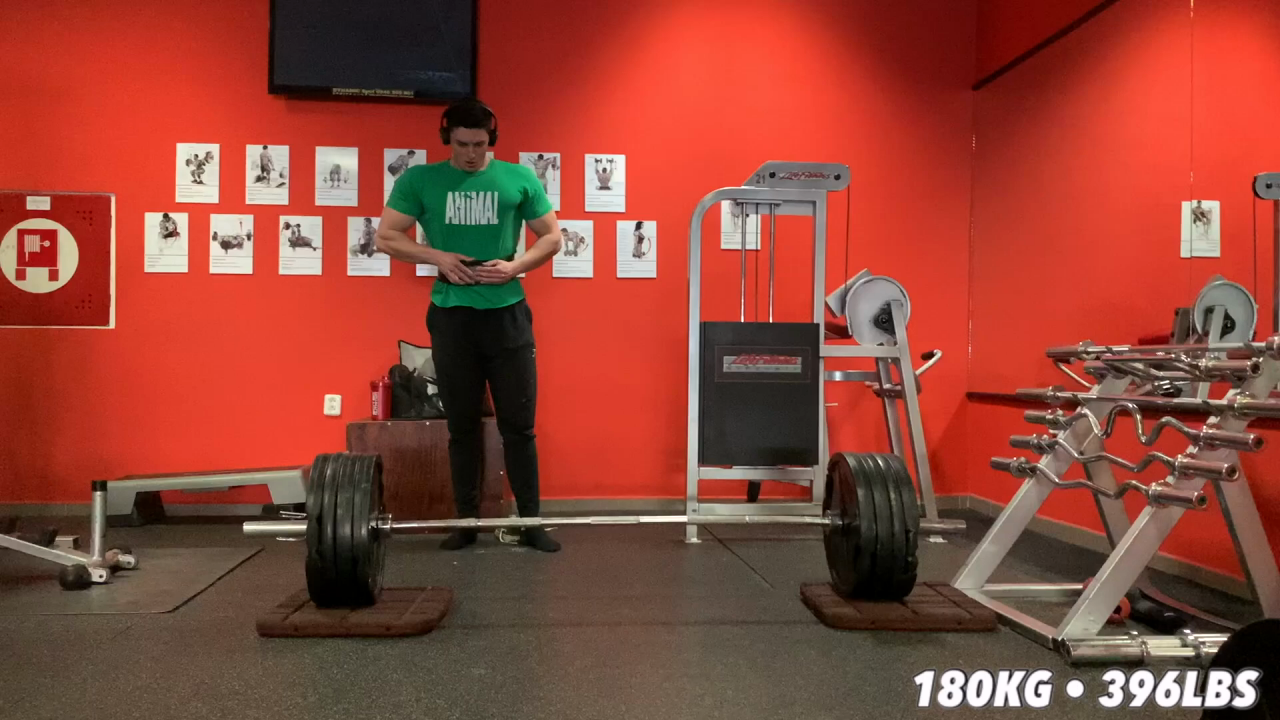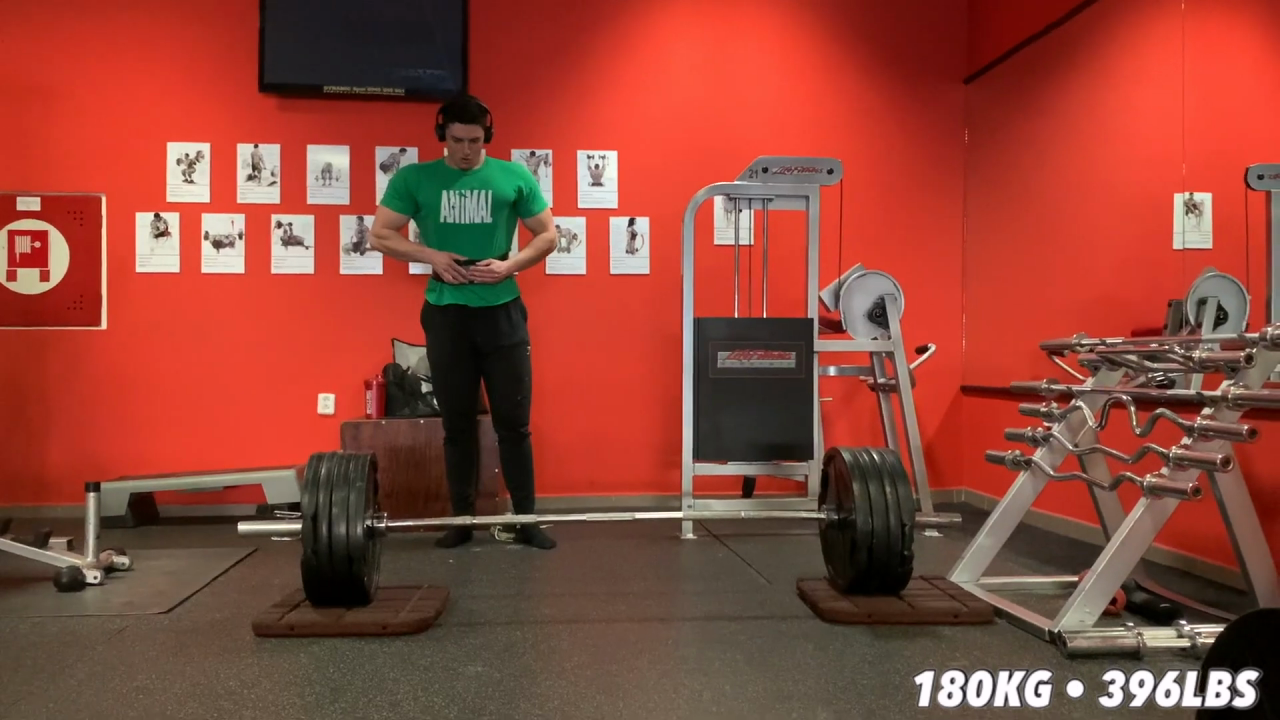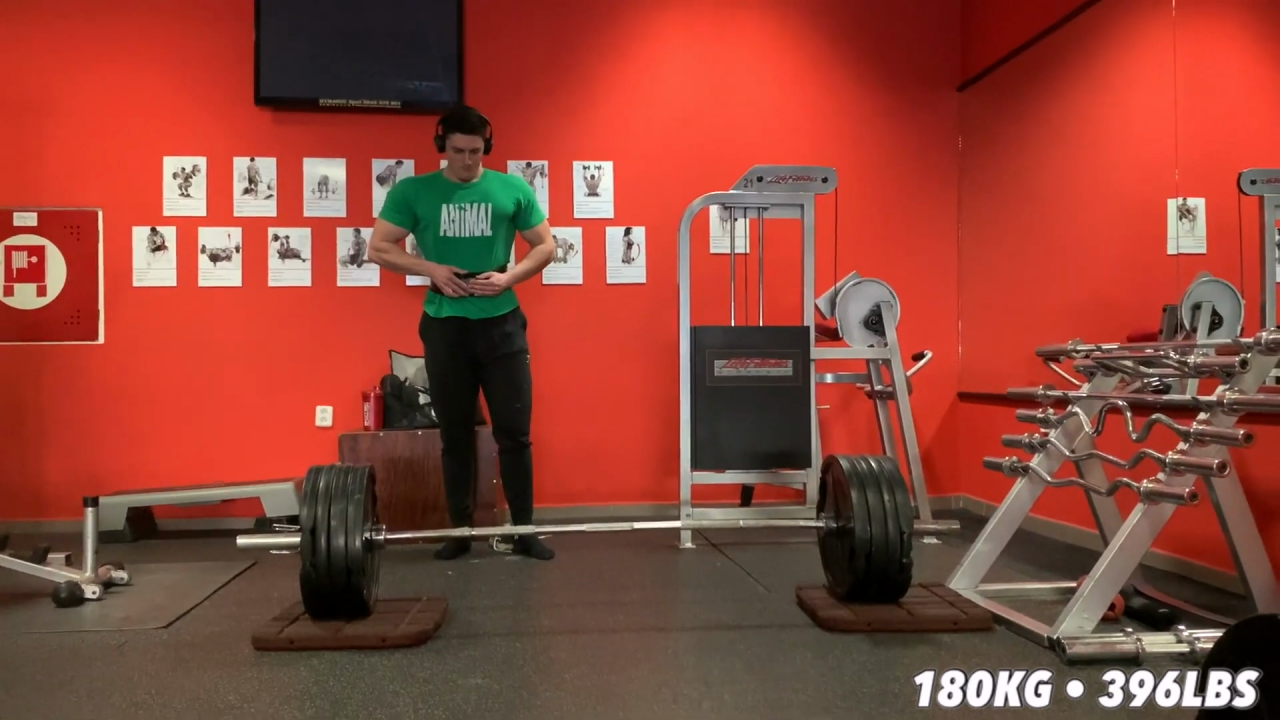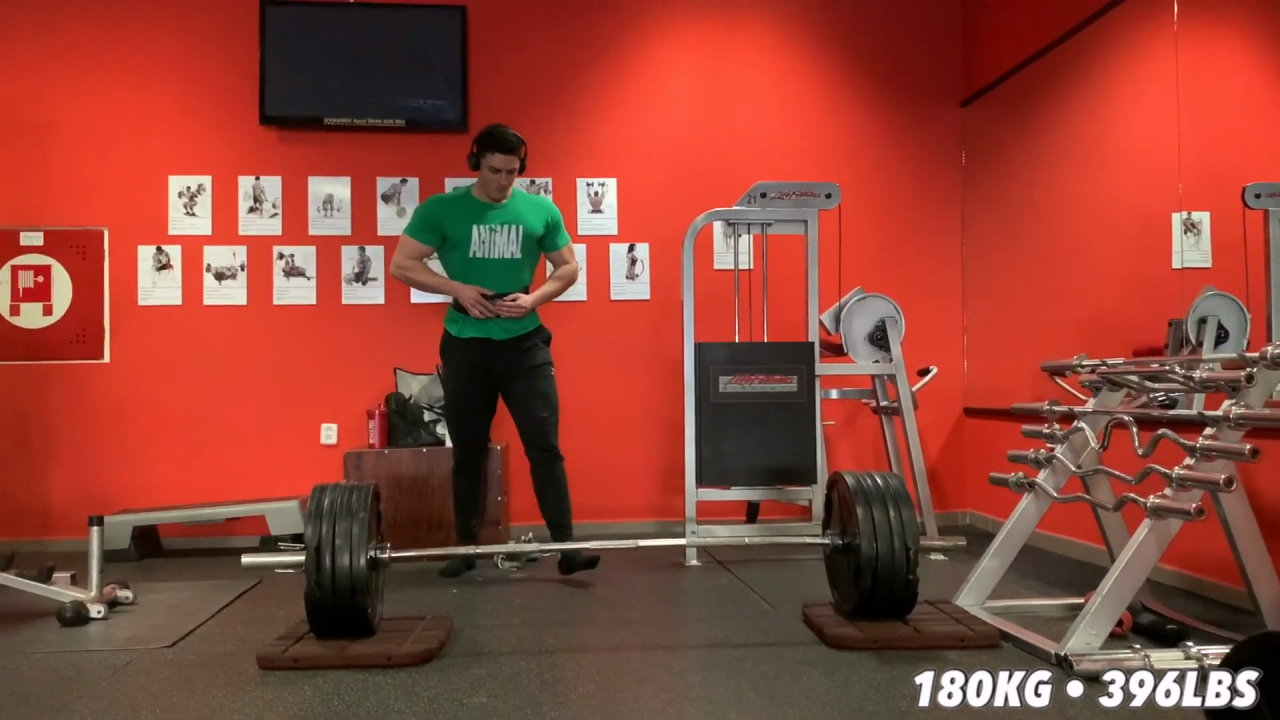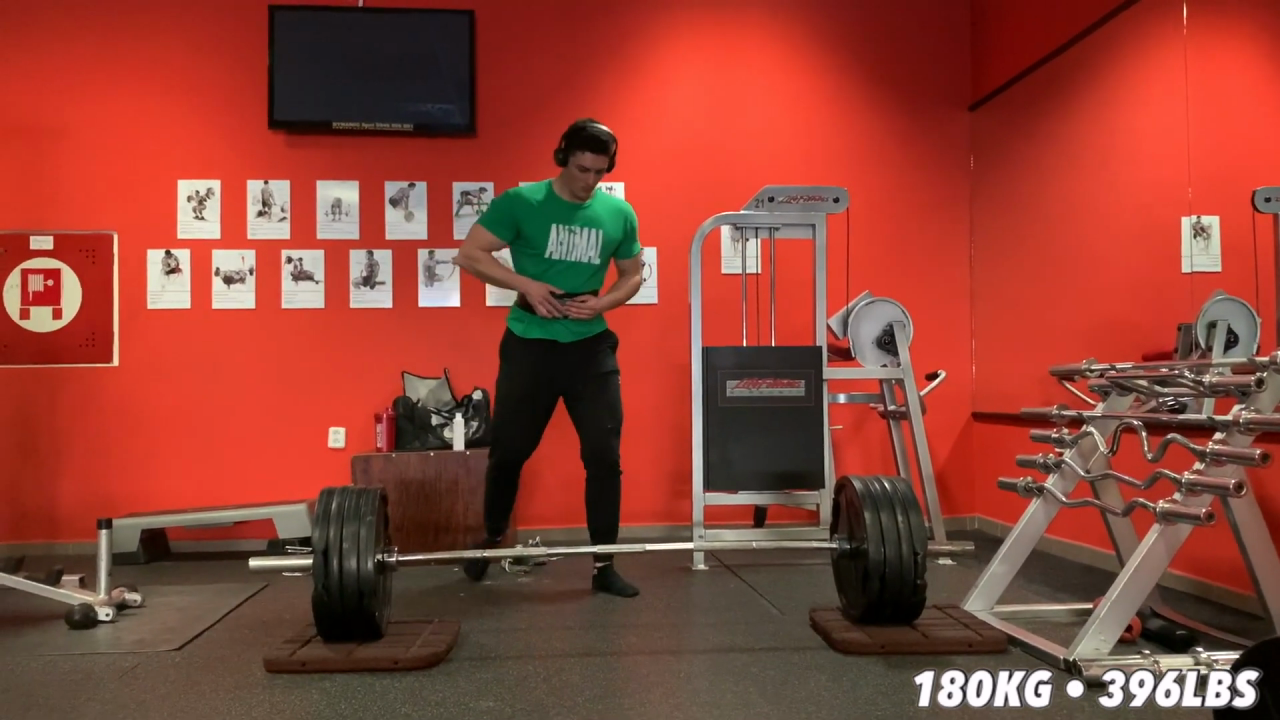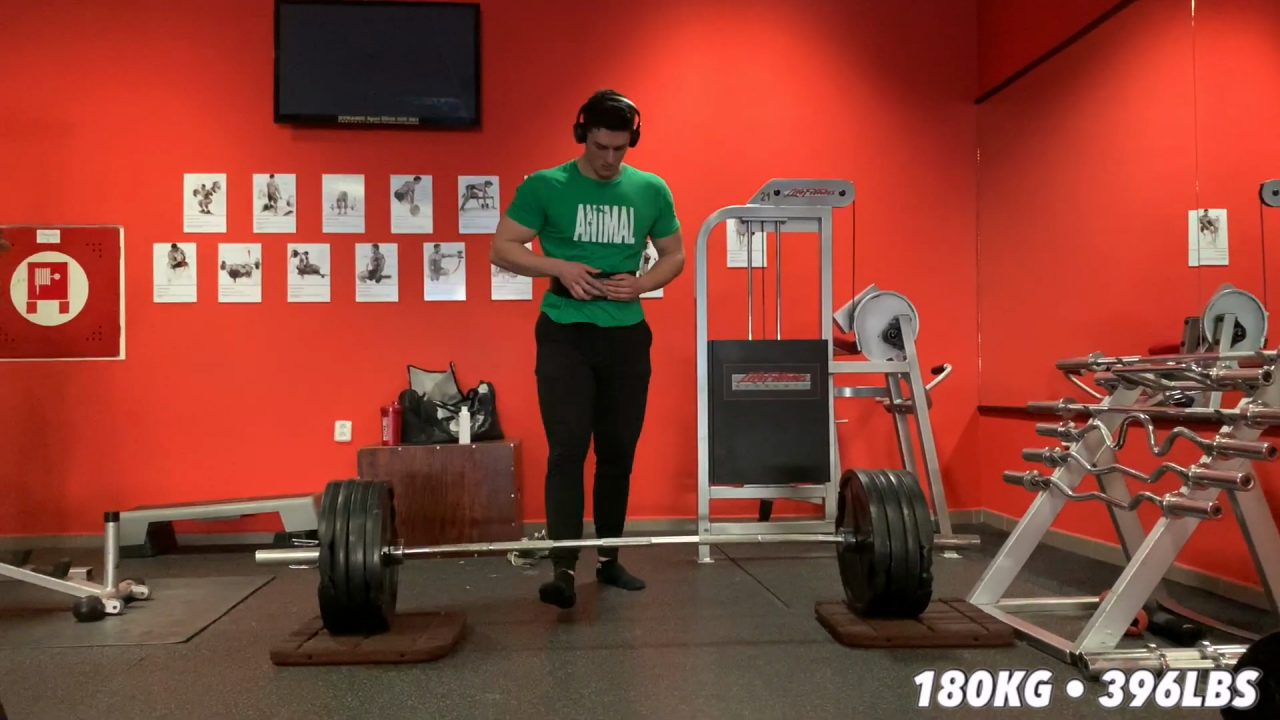
dt=0.4s
person 1, frame 1
left shoulder: (520, 179)
right shoulder: (420, 180)
left elbow: (552, 237)
right elbow: (385, 236)
left wrist: (516, 265)
right wrist: (437, 256)
left hip: (506, 312)
right hip: (451, 315)
left knee: (518, 424)
right knee: (462, 424)
left ankle: (530, 521)
right ankle: (466, 520)
person 1, frame 2
left shoulder: (515, 177)
right shoulder: (415, 178)
left elbow: (547, 235)
right elbow: (380, 235)
left wrist: (510, 264)
right wrist: (431, 255)
left hip: (501, 311)
right hip: (445, 313)
left knee: (513, 421)
right knee: (457, 423)
left ankle: (526, 519)
right ankle: (462, 519)
person 1, frame 3
left shoulder: (513, 189)
right shoulder: (413, 191)
left elbow: (545, 246)
right elbow: (379, 248)
left wrist: (509, 276)
right wrist: (431, 268)
left hip: (501, 323)
right hip: (445, 325)
left knee: (514, 431)
right knee: (455, 434)
left ankle: (523, 529)
right ankle: (460, 529)
person 1, frame 4
left shoulder: (541, 210)
right shoulder: (441, 209)
left elbow: (567, 268)
right elbow: (401, 265)
left wrist: (534, 298)
right wrist: (458, 289)
left hip: (524, 343)
right hip: (466, 345)
left knee: (545, 445)
right knee: (468, 452)
left ankle: (566, 548)
right ankle: (466, 547)
person 1, frame 5
left shoulder: (619, 214)
right shoulder: (519, 202)
left elbow: (632, 275)
right elbow: (469, 254)
left wrist: (603, 302)
right wrist: (525, 284)
left hip: (590, 348)
right hip: (529, 345)
left knee: (604, 457)
right knee: (509, 452)
left ankle: (603, 565)
right ankle: (490, 541)
person 1, frame 6
left shoulder: (651, 189)
right shoulder: (544, 186)
left elbow: (675, 254)
right elbow: (501, 249)
left wrist: (641, 282)
right wrist: (559, 266)
left hip: (626, 335)
right hip: (565, 333)
left knee: (617, 454)
right knee: (568, 449)
left ankle: (607, 558)
right ankle: (564, 569)
